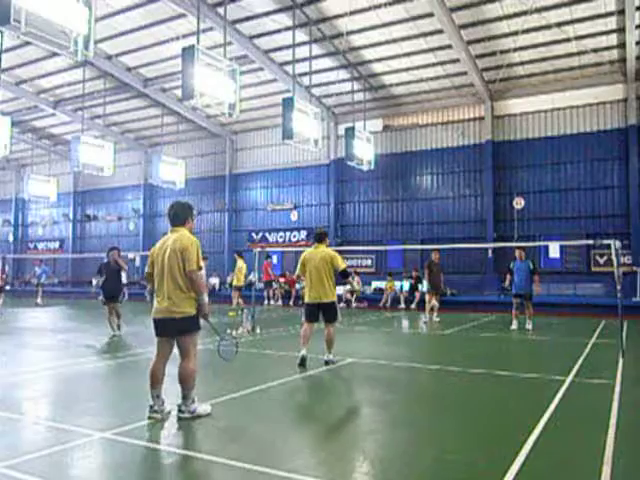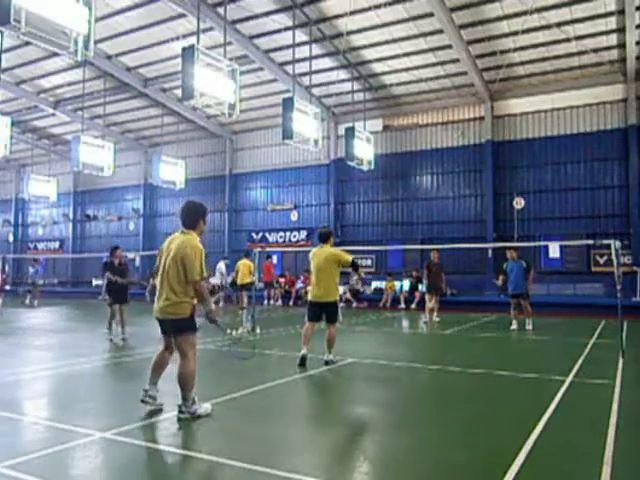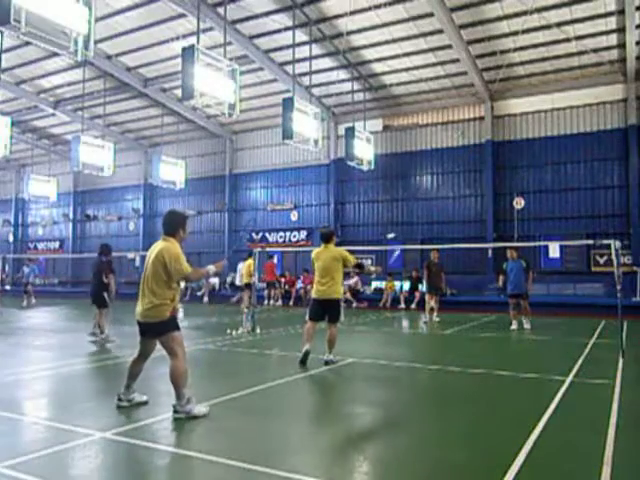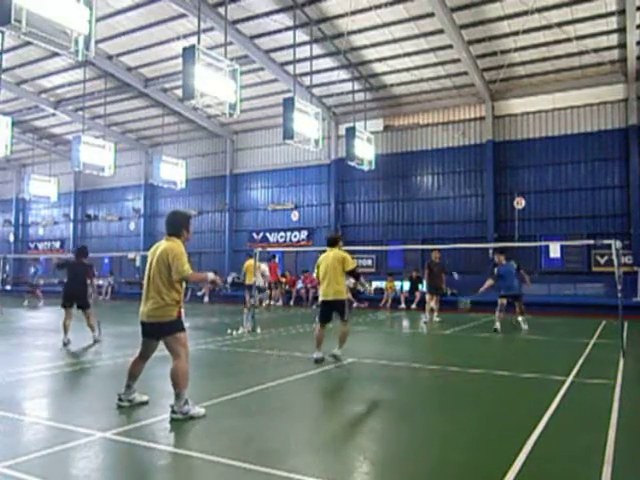
dt=0.5s
person 1, frame 1
left shoulder: (159, 244)
right shoulder: (189, 240)
left elbow: (149, 277)
right elbow: (194, 275)
right wrist: (203, 300)
left hip: (161, 310)
right hip: (184, 310)
left knee: (161, 358)
right knee: (188, 358)
left ankle: (156, 405)
right ankle: (187, 406)
person 1, frame 2
left shoulder: (171, 240)
right shoulder: (193, 246)
left elbow: (157, 270)
right elbow: (198, 283)
right wrist: (209, 307)
left hip: (163, 307)
right hip: (180, 309)
left knee: (168, 349)
right knee: (188, 356)
left ankle: (151, 391)
right ankle: (188, 406)
person 1, frame 3
left shoulder: (157, 246)
right shoulder: (171, 249)
right elbow: (190, 276)
right wrist: (212, 269)
left hip: (146, 311)
right hip: (161, 312)
left knee: (143, 354)
right knee: (178, 355)
left ankle: (126, 395)
right ankle: (183, 405)
person 1, frame 4
left shoulder: (158, 246)
right shoulder: (175, 248)
right elbow: (188, 277)
right wrist: (209, 276)
left hip: (148, 312)
right hip: (167, 313)
left knee: (144, 354)
right knee: (181, 355)
left ankle: (127, 395)
right ankle: (180, 406)
person 2, frame 1
left shoulder: (305, 255)
right shoulder: (331, 254)
left elbow: (299, 274)
right elbow: (343, 272)
left wrist: (304, 277)
left hip: (311, 296)
right hip: (328, 296)
left knee: (308, 324)
right knee: (330, 326)
left ankle: (303, 351)
right ankle: (328, 356)
person 2, frame 2
left shoulder: (313, 253)
right shoulder: (334, 253)
right elbow: (352, 262)
right wrist: (357, 273)
left hip: (314, 295)
right hip: (330, 296)
left knee: (310, 323)
right knee: (331, 326)
left ankle: (304, 351)
right ankle: (328, 356)
person 2, frame 3
left shoulder: (315, 253)
right shoulder: (340, 253)
right elbow: (355, 265)
left hip: (317, 294)
right hip: (333, 295)
left knee: (311, 323)
right knee: (332, 326)
left ankle: (306, 347)
right ankle: (329, 356)
person 2, frame 4
left shoulder: (321, 258)
right shoulder: (343, 255)
left elbow: (317, 277)
right elbow: (353, 273)
left hip: (324, 296)
right hip: (339, 295)
left knee: (321, 325)
right knee: (345, 323)
left ankle: (318, 354)
right ankle: (338, 350)
